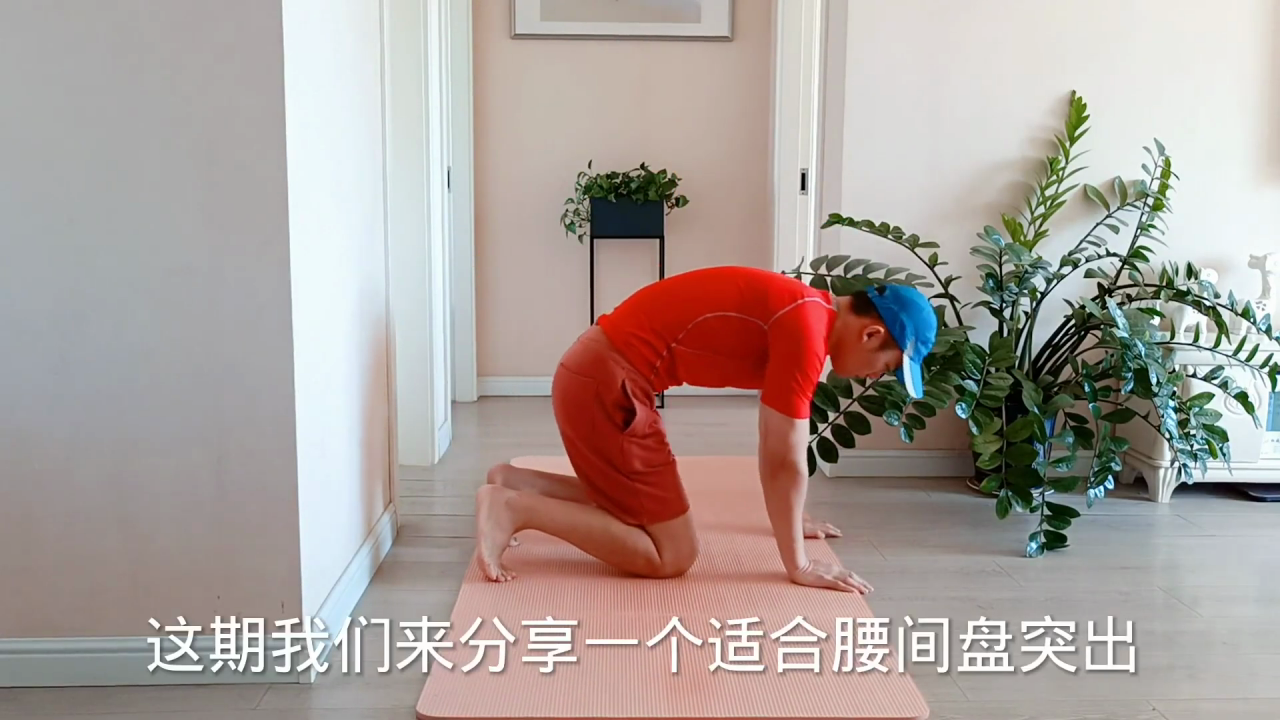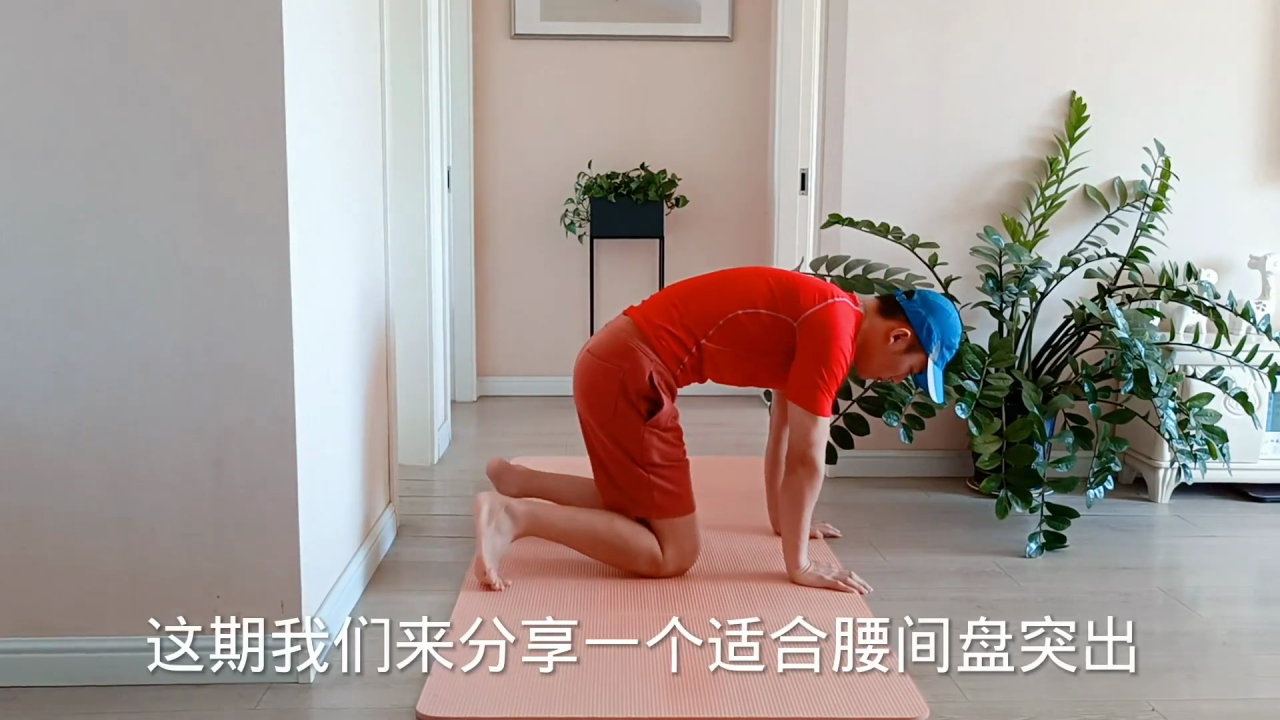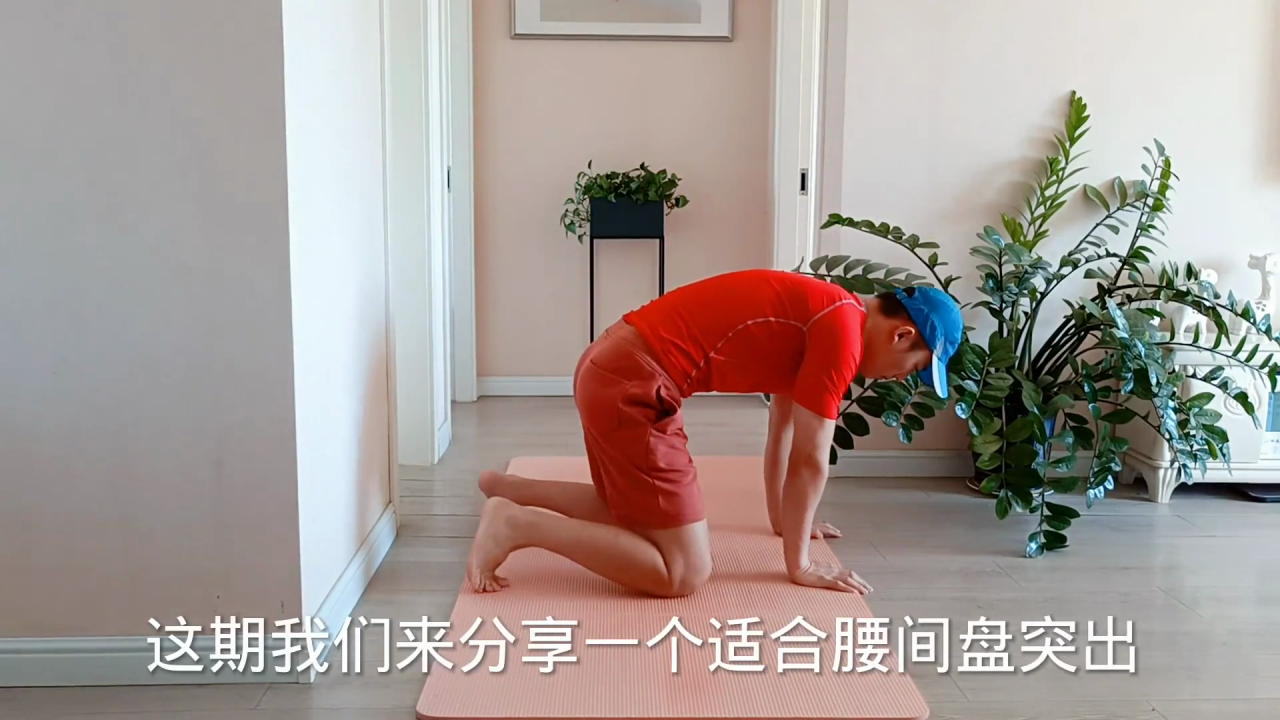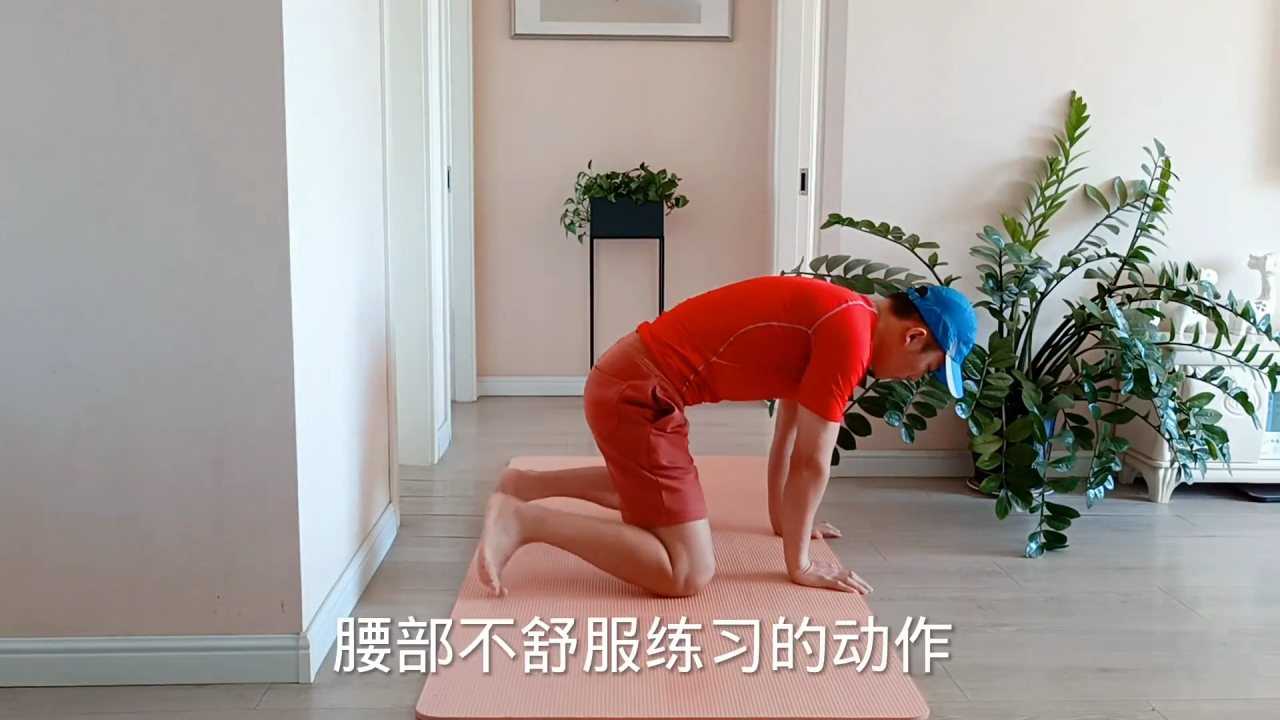
dt=0.4s
person 1, frame 1
left shoulder: (804, 311)
right shoulder: (806, 329)
left elbow: (775, 440)
right elbow: (786, 461)
left wrist: (789, 522)
right wrist: (797, 565)
left hip: (594, 371)
right hip: (607, 384)
left knee: (637, 509)
right knee: (672, 555)
left ankle: (516, 482)
right ankle: (514, 507)
person 1, frame 2
left shoulder: (818, 313)
right shoulder: (834, 329)
left elbow: (783, 432)
right elbow: (806, 458)
left wrist: (784, 520)
right wrist: (798, 564)
left hip: (612, 360)
right hip: (630, 373)
left knee: (635, 508)
right knee: (673, 555)
left ankle: (515, 481)
right ankle: (512, 515)
person 1, frame 3
left shoulder: (817, 315)
right shoulder: (842, 332)
left elbow: (782, 431)
right elbow: (809, 459)
left wrist: (783, 520)
right wrist: (799, 564)
left hip: (608, 362)
right hip: (634, 385)
left knee: (633, 514)
right knee: (684, 574)
left ankle: (508, 489)
right ankle: (515, 524)
person 1, frame 4
left shoulder: (830, 315)
right shoulder: (850, 334)
left elbow: (789, 431)
right elbow: (811, 461)
left wrist: (784, 520)
right wrist: (798, 563)
left hip: (624, 374)
right hip: (637, 393)
left knee: (652, 494)
right knee: (688, 574)
left ankle: (526, 485)
right ankle: (521, 520)
